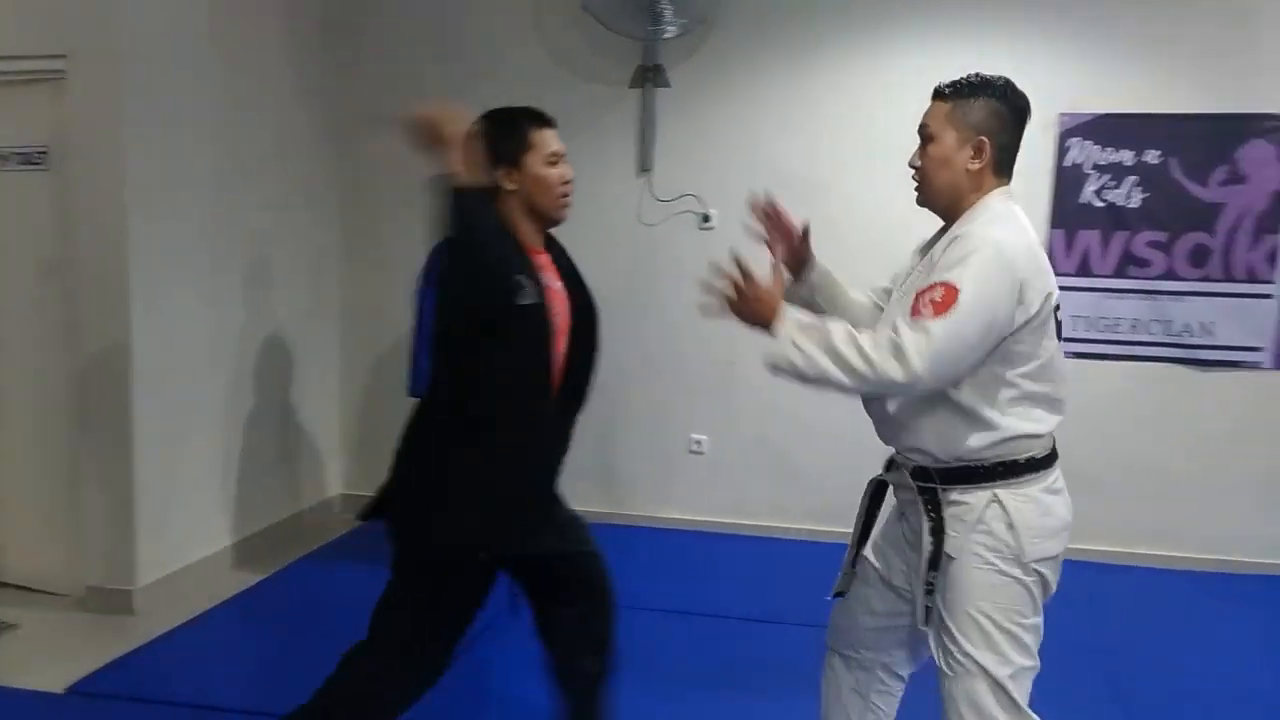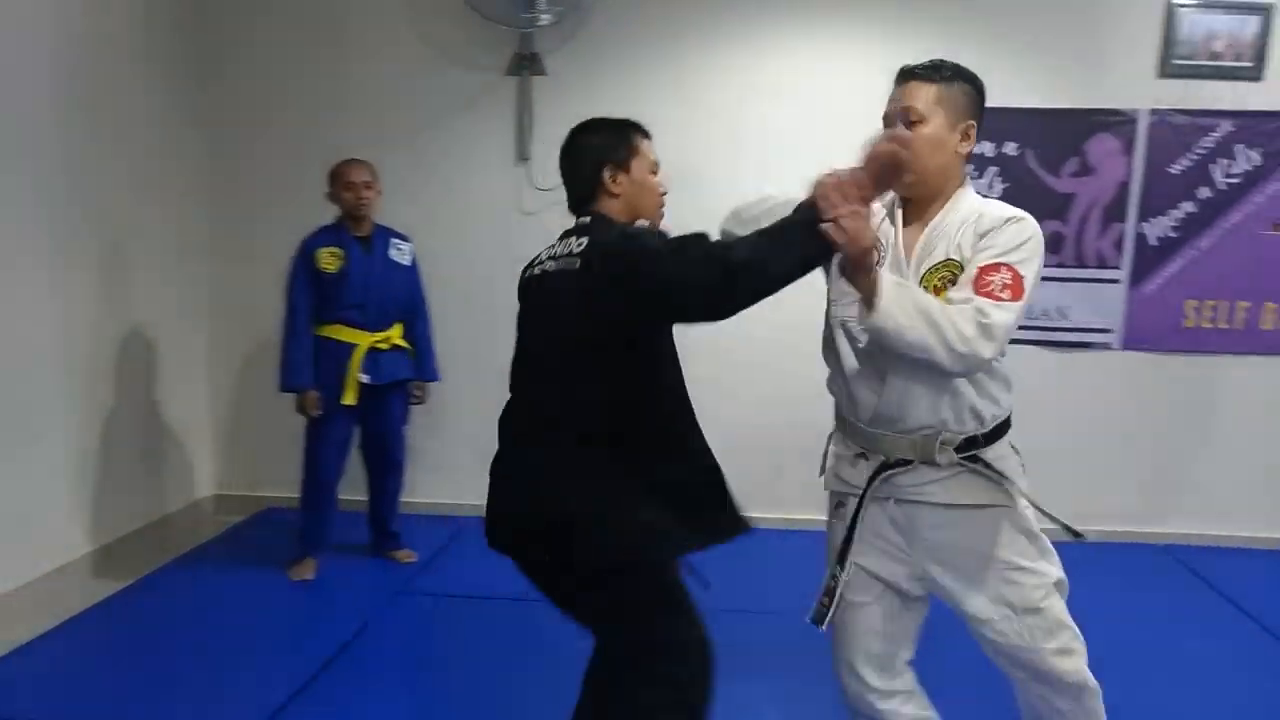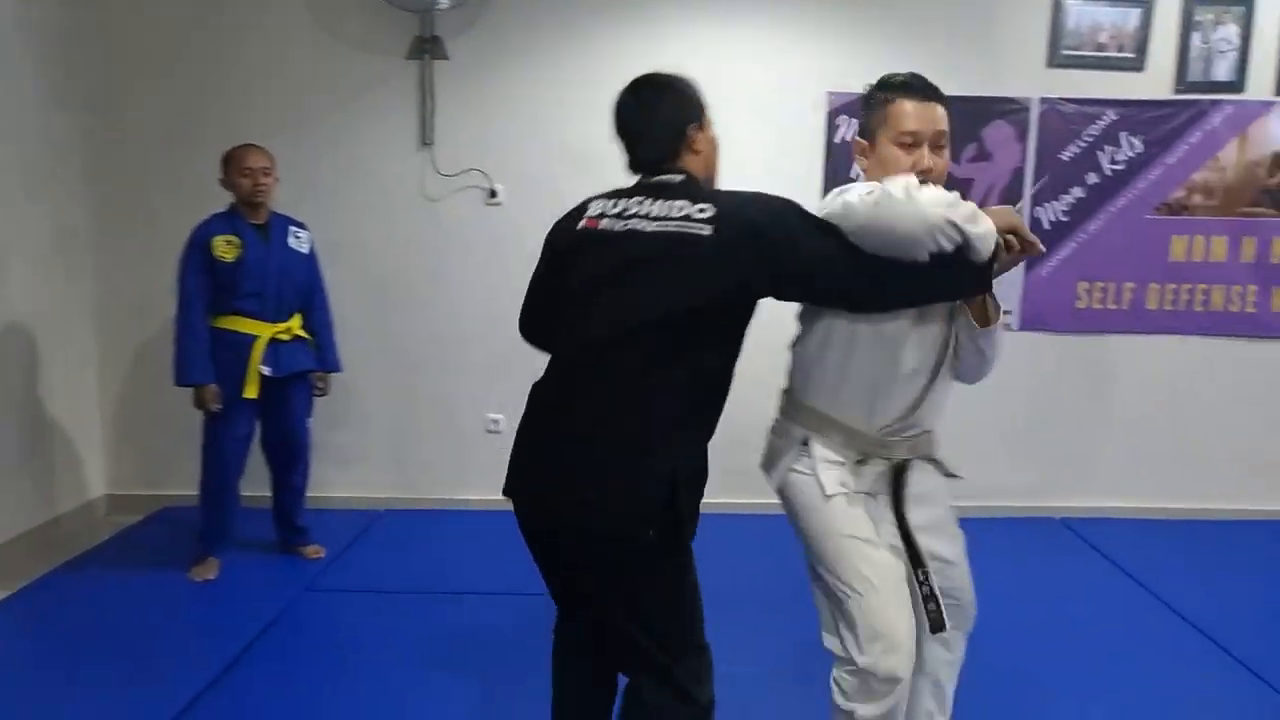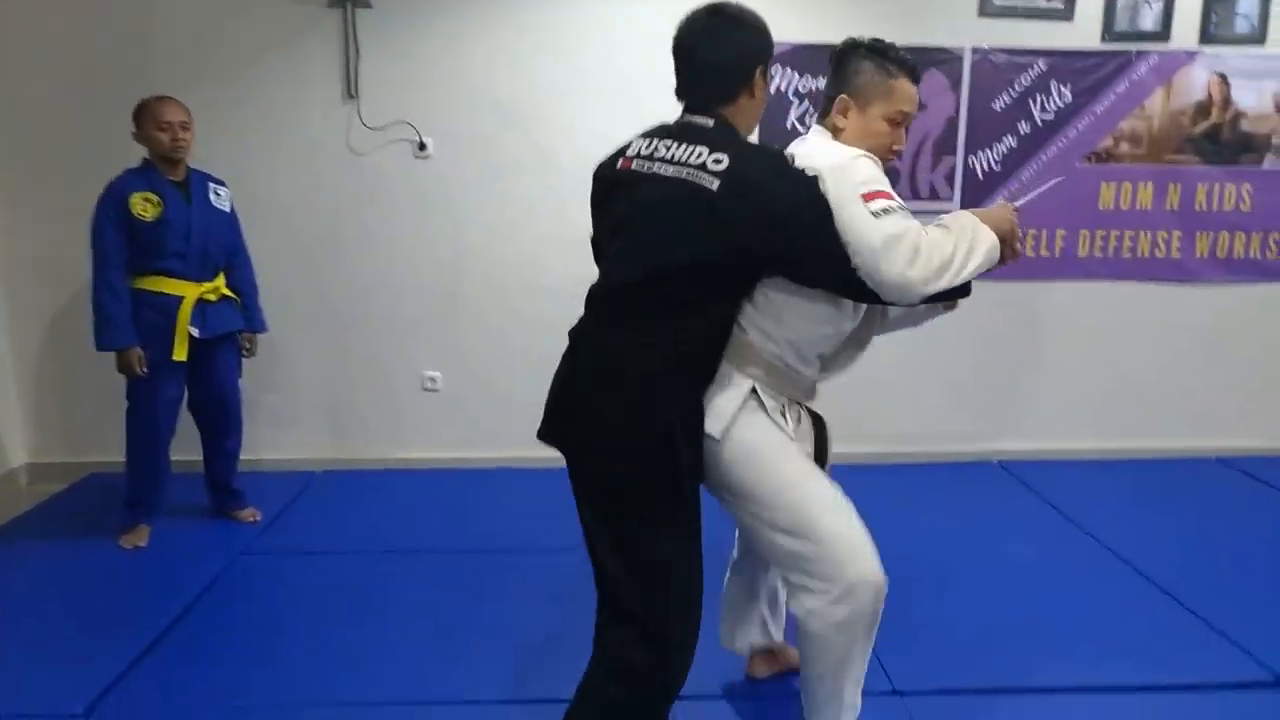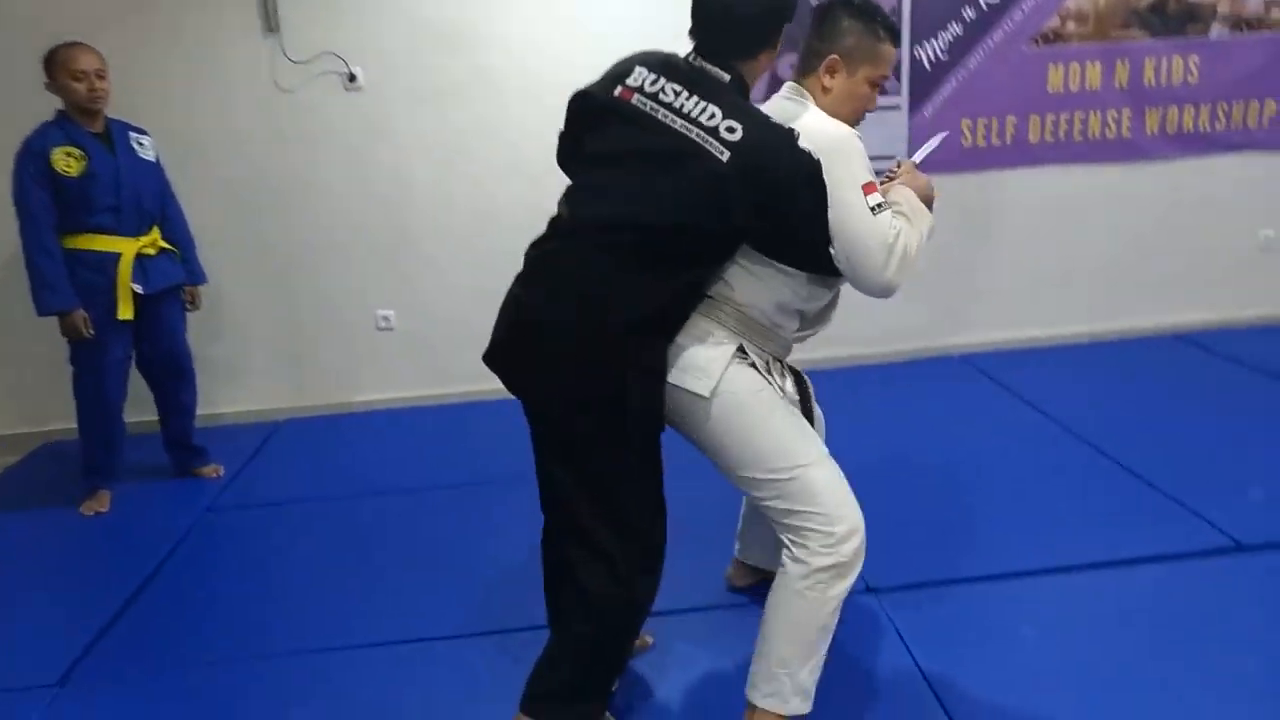
dt=0.3s
person 1, frame 1
left shoulder: (994, 250)
right shoulder: (956, 240)
left elbow: (902, 363)
right elbow: (880, 326)
left wrist: (782, 323)
right wrist: (804, 272)
left hip: (991, 515)
right hip: (931, 499)
right knee: (861, 637)
person 1, frame 2
left shoulder: (1004, 232)
right shoulder: (859, 218)
left elbow: (962, 343)
left wrist: (873, 280)
left hip: (971, 480)
right hip: (868, 481)
left knee: (1049, 658)
person 1, frame 3
left shoulder: (957, 241)
right shoulder: (851, 213)
left elbow: (971, 368)
left wrist: (979, 315)
right wrist: (983, 225)
left hip: (907, 466)
right hip: (829, 467)
left knee: (947, 612)
right knee: (884, 654)
person 1, frame 4
left shoulder: (811, 165)
right shoulder: (842, 167)
left elbow: (872, 296)
right elbow: (903, 269)
left wrist: (944, 278)
right wrist: (978, 232)
left hip: (757, 399)
right hip: (740, 406)
left knee: (780, 534)
right knee: (848, 574)
left ankle: (763, 648)
person 1, frame 5
left shoulder: (765, 125)
right shoulder: (827, 141)
right elbow: (878, 269)
left wrist: (885, 201)
right wrist: (908, 200)
left hip: (716, 347)
right hip: (718, 362)
left knee: (798, 438)
right knee: (832, 533)
left ankle: (752, 561)
person 2, frame 1
left shoulder: (542, 254)
right shoulder: (483, 257)
right elbow: (480, 267)
right wrist: (468, 177)
left hip: (519, 487)
right hip: (457, 487)
left knee: (581, 592)
right knee: (406, 653)
person 2, frame 2
left shoulder: (550, 265)
right shoulder: (618, 255)
right elbow: (720, 278)
right wrist: (820, 210)
left hip: (539, 494)
right hip: (580, 505)
left knee: (633, 644)
right knee: (672, 671)
person 2, frame 3
left shoulder: (580, 223)
right shoulder: (743, 225)
left elbow: (538, 325)
right elbow: (864, 274)
right wrist: (984, 249)
left hip: (546, 467)
right hip: (629, 484)
left knee: (589, 631)
person 2, frame 4
left shoulder: (630, 159)
right shoulder: (755, 184)
right elbow: (872, 272)
left hip: (597, 400)
right hip: (648, 420)
left knee: (645, 585)
right knee: (652, 621)
person 2, frame 5
left shoulder: (631, 77)
right shoulder: (764, 154)
left elbow: (576, 147)
right elbow: (828, 248)
left hip: (541, 322)
right hip: (600, 355)
left knee: (587, 511)
right knee: (620, 542)
left ankle: (588, 649)
person 3, frame 1
left shoulder: (523, 254)
right shoulder: (446, 255)
left elbow: (537, 321)
right elbow: (431, 322)
left wrist: (542, 380)
right wrist: (431, 383)
left hip: (513, 375)
right hip: (460, 377)
left knee: (511, 464)
right knee: (458, 463)
left ankle: (510, 536)
right ankle: (445, 545)
person 3, frame 2
left shoulder: (400, 246)
right shoulder: (316, 247)
left elbow: (416, 313)
right elbow: (300, 320)
left wrist: (422, 371)
right wrist: (302, 382)
left hip: (390, 368)
right hip: (335, 368)
left knee: (388, 457)
right knee: (323, 461)
left ankle: (386, 538)
right ankle: (309, 550)
person 3, frame 3
left shoulder: (296, 234)
right shoulder: (209, 235)
left elbow: (315, 303)
right elbow: (193, 312)
left wrist: (323, 362)
right wrist: (200, 376)
left hip: (290, 359)
right hip: (232, 361)
left knee: (291, 451)
right knee: (224, 456)
left ankle: (294, 534)
right ankle: (210, 549)
person 3, frame 4
left shoulder: (215, 190)
right shoulder: (122, 193)
left elbow: (237, 260)
right elbow: (110, 273)
left wrist: (249, 320)
right wrist: (122, 340)
left hip: (216, 320)
right hip: (156, 324)
left knee: (224, 414)
right knee: (151, 422)
left ankle: (227, 497)
right ankle: (140, 516)
person 3, frame 5
left shoulder: (136, 139)
right shoulder: (41, 149)
left elbow: (168, 210)
right elbow: (39, 235)
left wrist: (188, 272)
right wrist: (62, 303)
left hip: (155, 275)
right hip: (95, 284)
left knee: (175, 370)
right knee: (101, 385)
left ankle: (188, 455)
right ankle: (100, 482)
